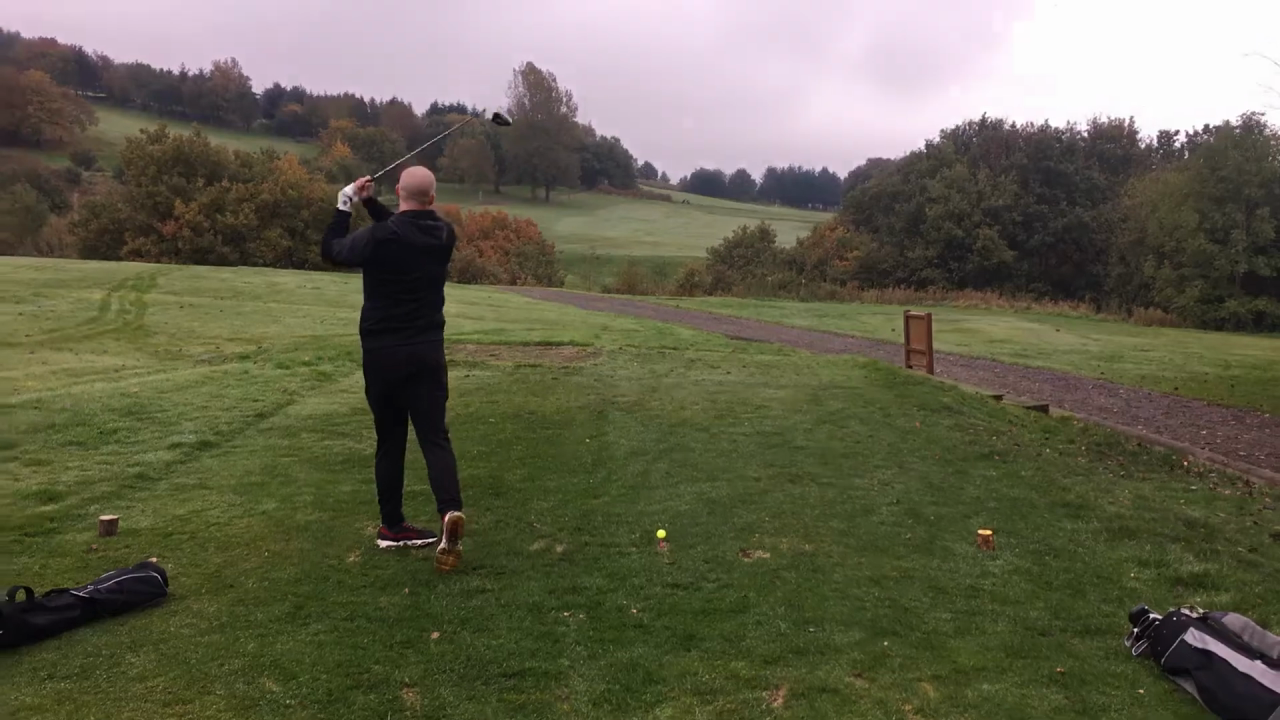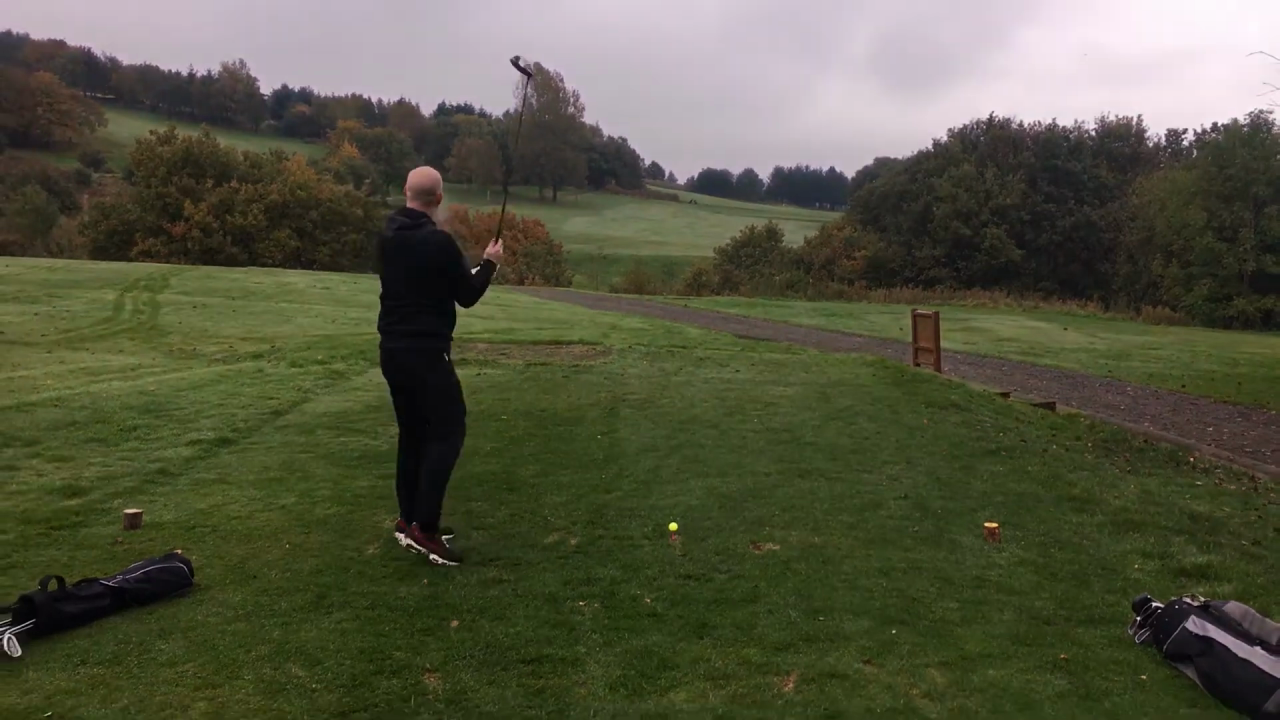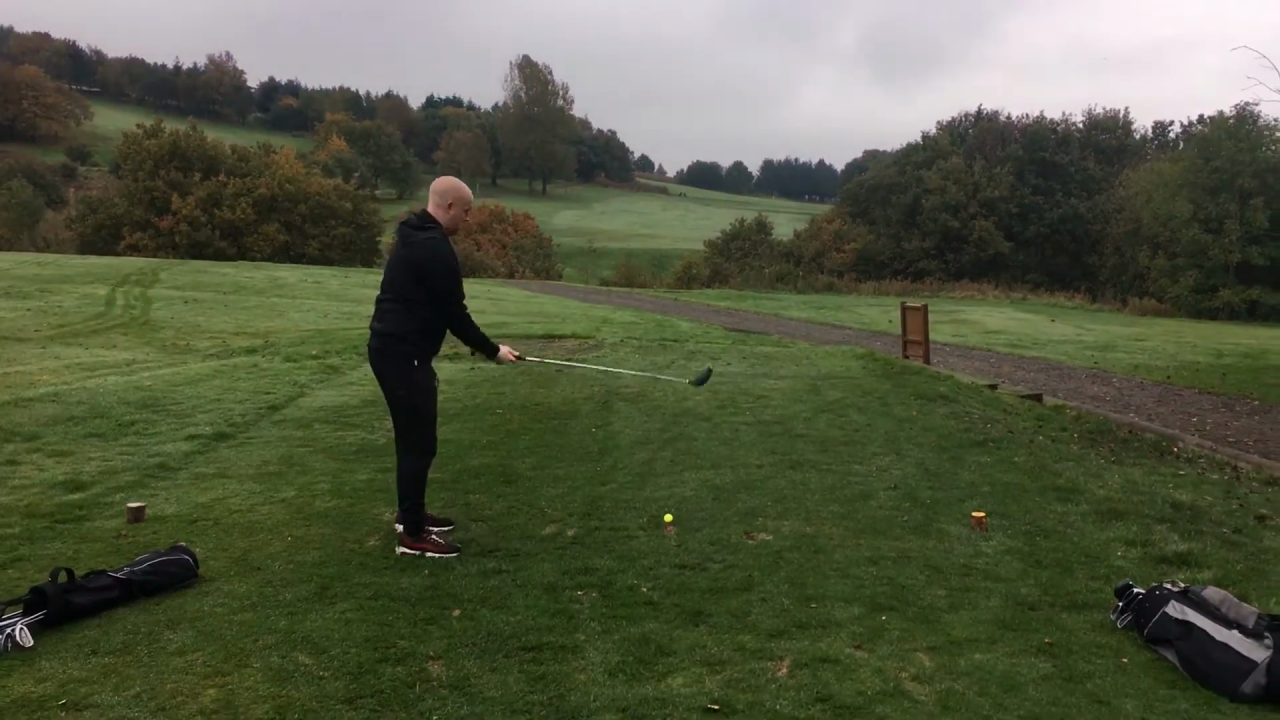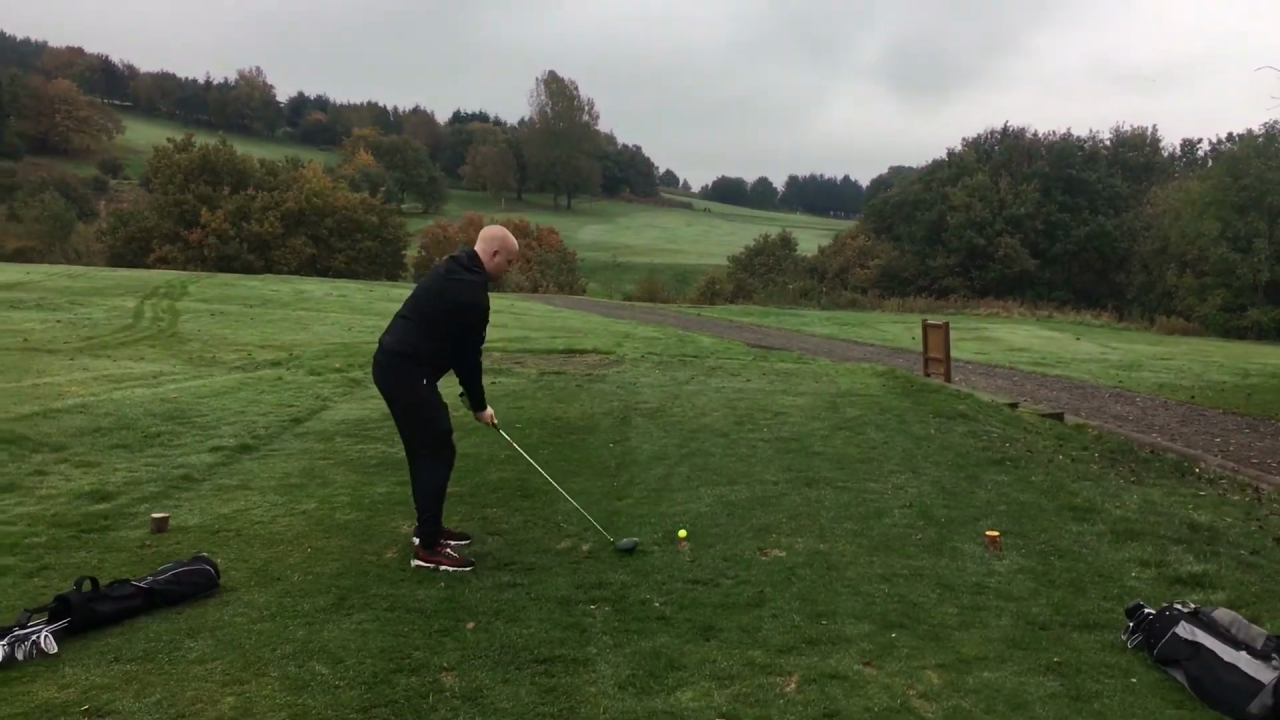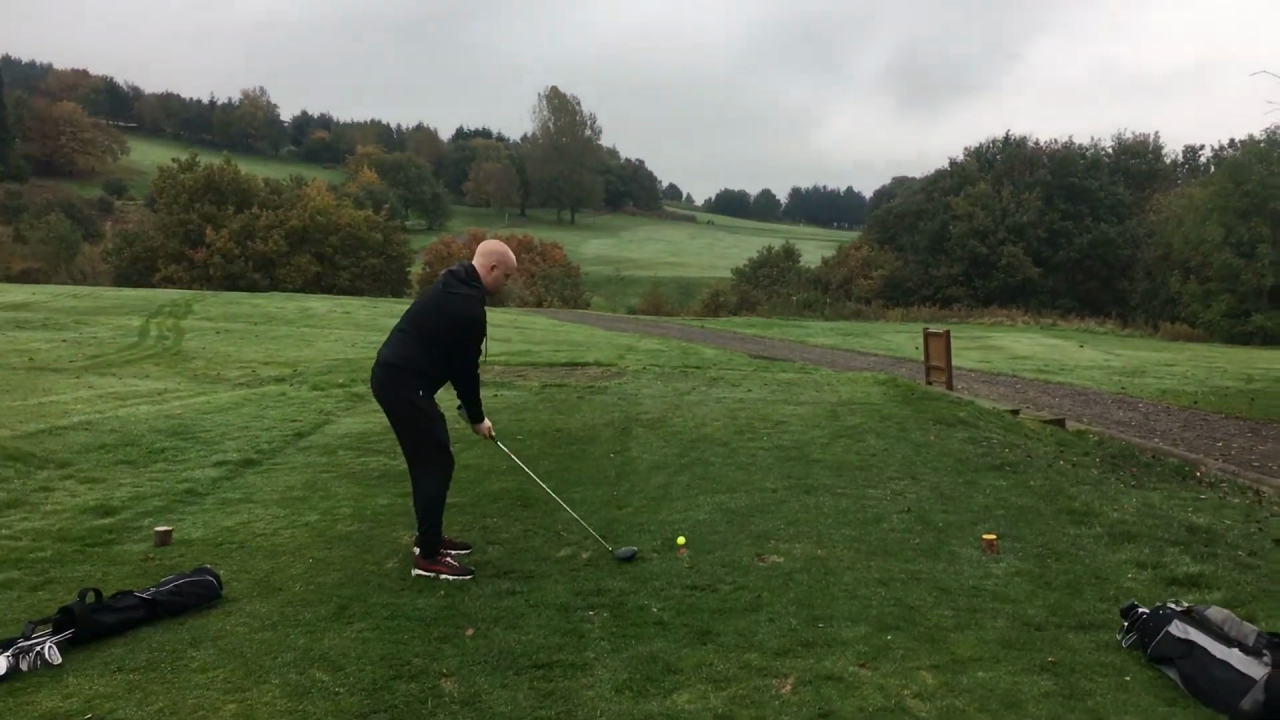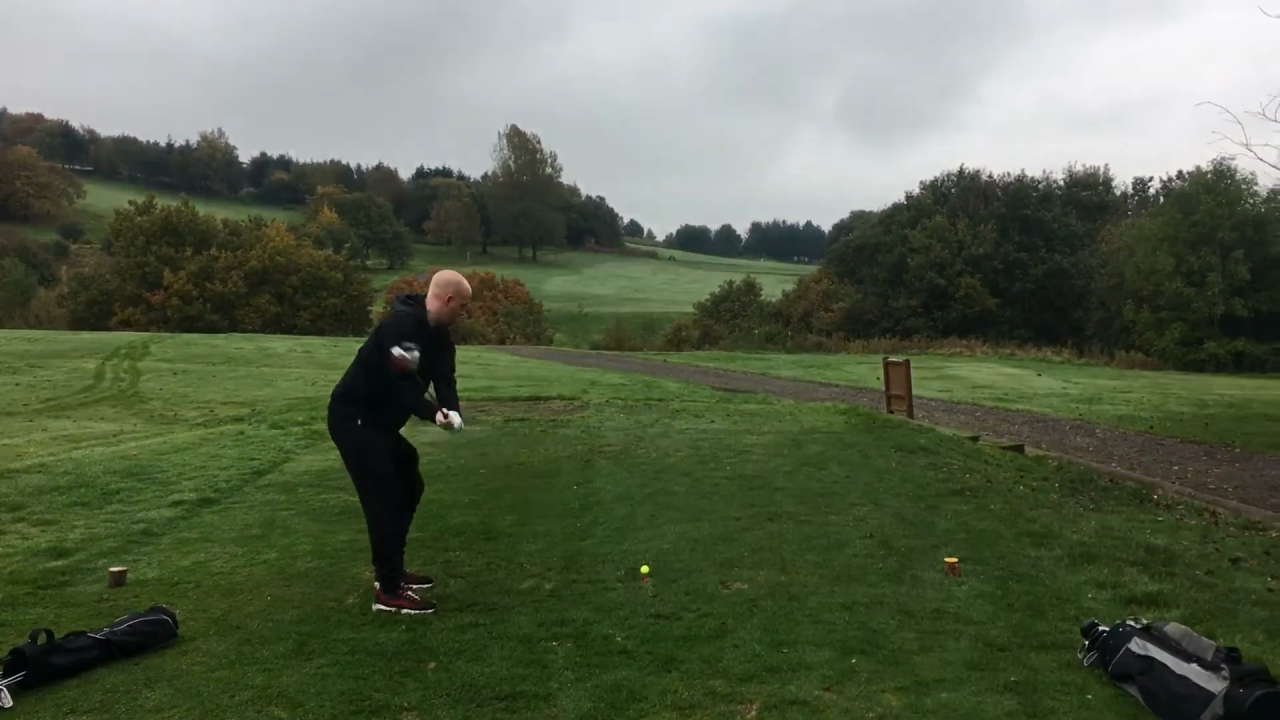
dt=0.5s
person 1, frame 1
left shoulder: (378, 238)
right shoulder: (444, 236)
left elbow: (331, 251)
left wrist: (346, 202)
right wrist: (371, 202)
left hip: (382, 353)
right hip: (427, 352)
left knee: (390, 440)
right knee: (435, 437)
left ankle: (392, 525)
right ankle: (450, 510)
person 1, frame 2
left shoulder: (388, 237)
right shoulder: (437, 241)
right elbow: (467, 294)
left wrist: (477, 270)
right wrist: (489, 263)
left hip: (393, 349)
right hip: (426, 353)
left knee: (412, 436)
right knee: (446, 434)
left ankle: (409, 519)
right ankle: (424, 528)
person 1, frame 3
left shoulder: (414, 238)
right shoulder: (435, 249)
right elbow: (454, 315)
left wrist: (484, 345)
right wrist: (492, 350)
left hip: (391, 346)
right hip: (403, 353)
left knee: (413, 435)
right knee: (419, 440)
left ankle: (410, 513)
right ankle: (413, 534)
person 1, frame 4
left shoulder: (453, 272)
right shoulder: (471, 293)
right elbow: (468, 354)
left wrist: (473, 397)
right wrist: (479, 404)
left hip: (395, 362)
right hip: (407, 371)
left knee: (427, 450)
right knee: (437, 453)
left ankle: (428, 527)
right ankle: (428, 546)
person 1, frame 5
left shoulder: (453, 286)
right shoulder: (467, 307)
right elbow: (465, 367)
left wrist: (469, 409)
right wrist: (476, 416)
left hip: (394, 375)
right hip: (404, 383)
left knee: (429, 459)
right knee: (436, 463)
left ankle: (429, 537)
right ankle: (429, 556)
person 1, frame 6
left shoulder: (439, 335)
right shoulder: (402, 322)
left elbow: (445, 380)
right elbow: (402, 385)
left wrist: (450, 412)
right wrist: (432, 413)
left hip: (381, 420)
right hip: (354, 418)
left knee: (409, 487)
right knee: (385, 498)
left ankle: (391, 570)
right ankle: (389, 590)
